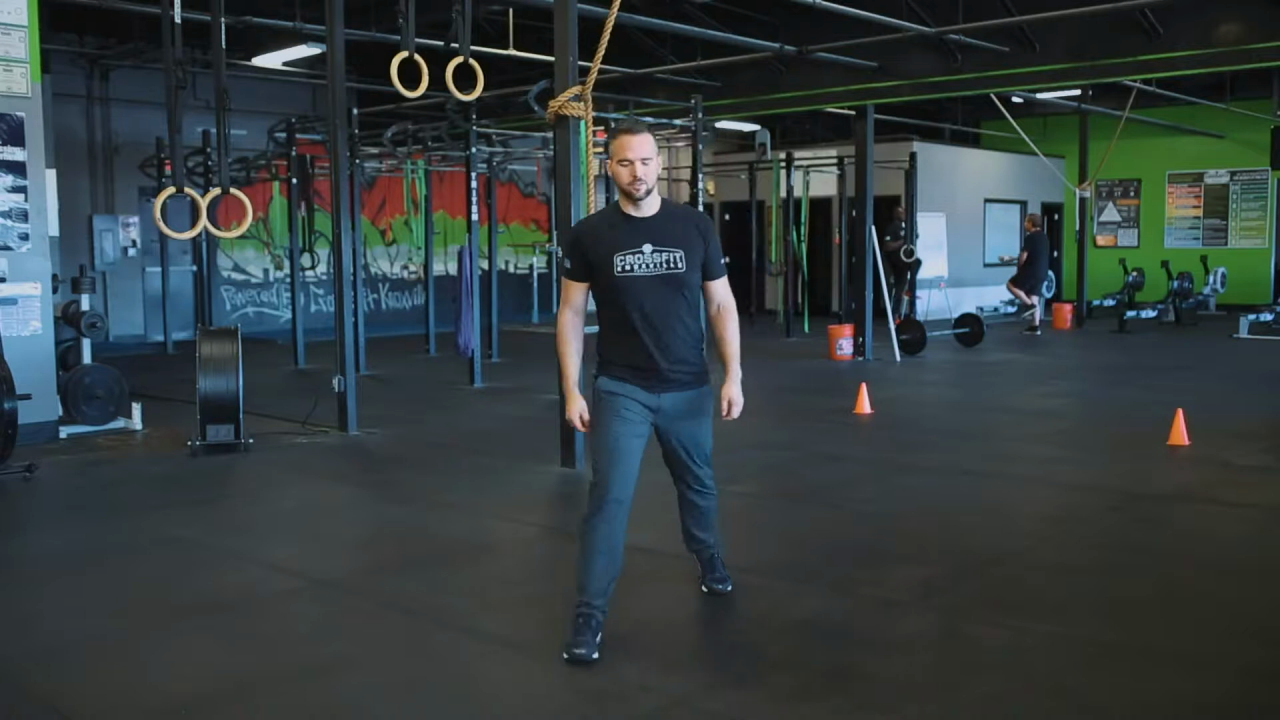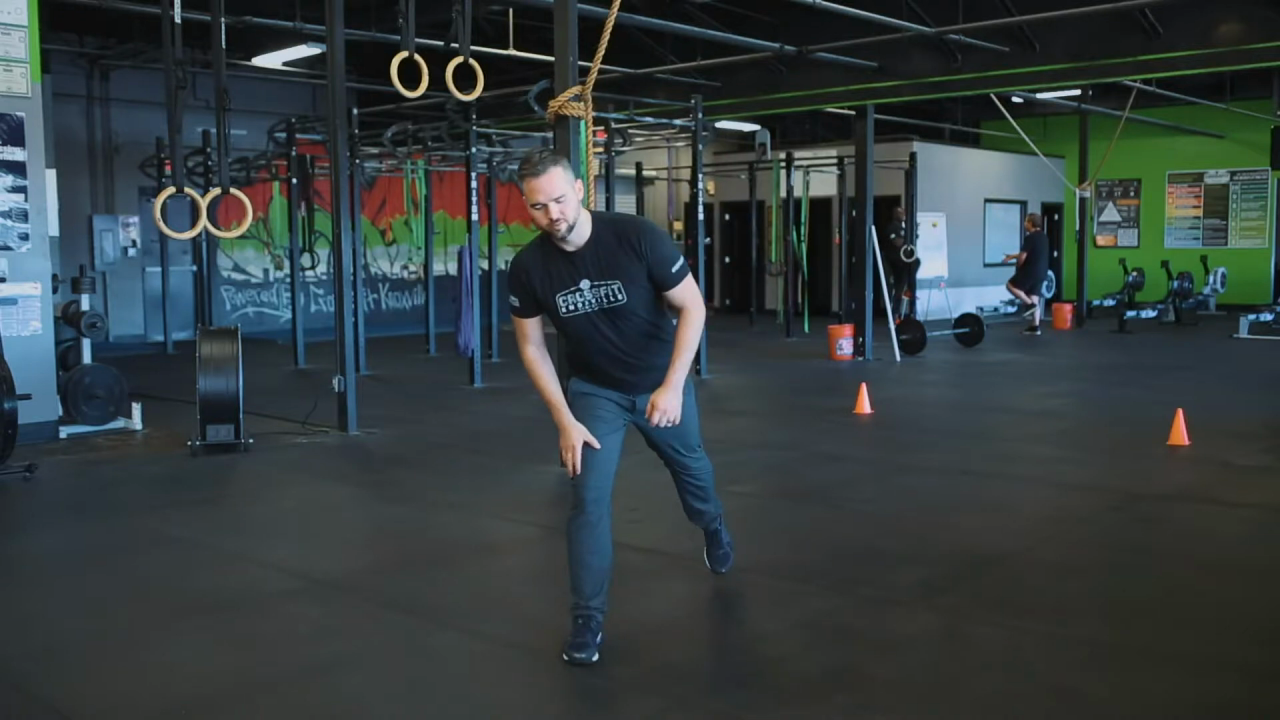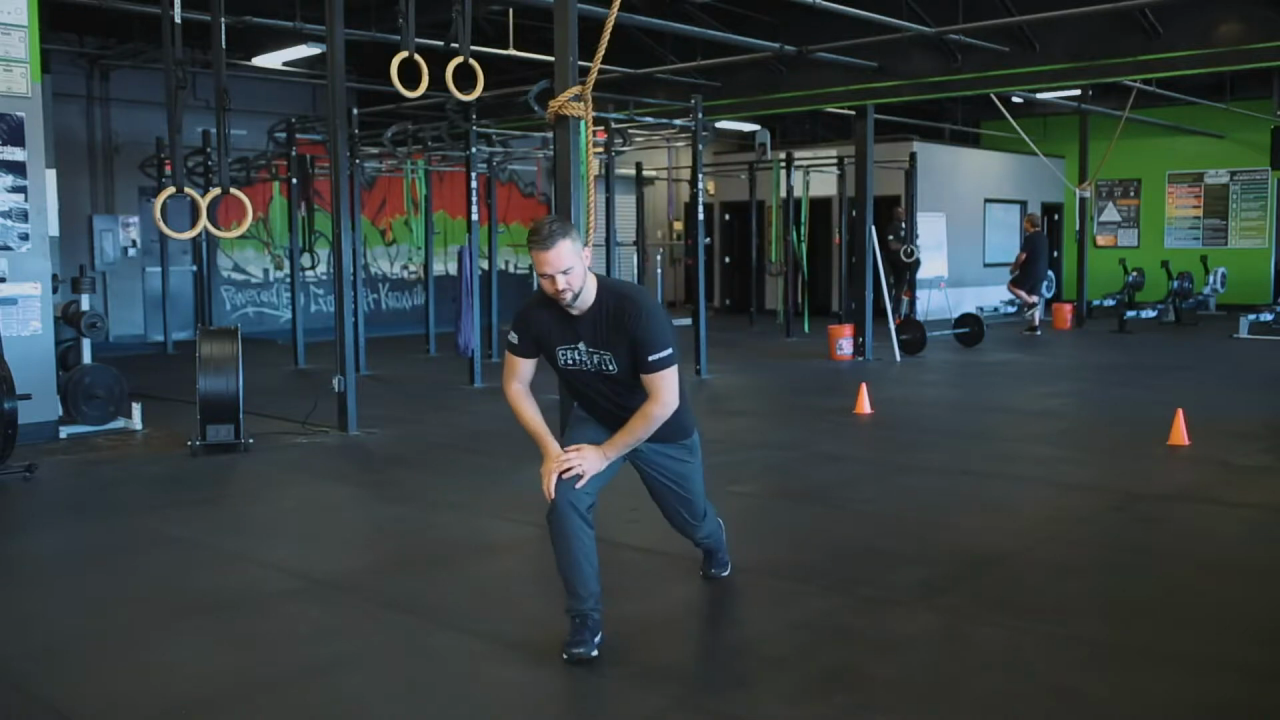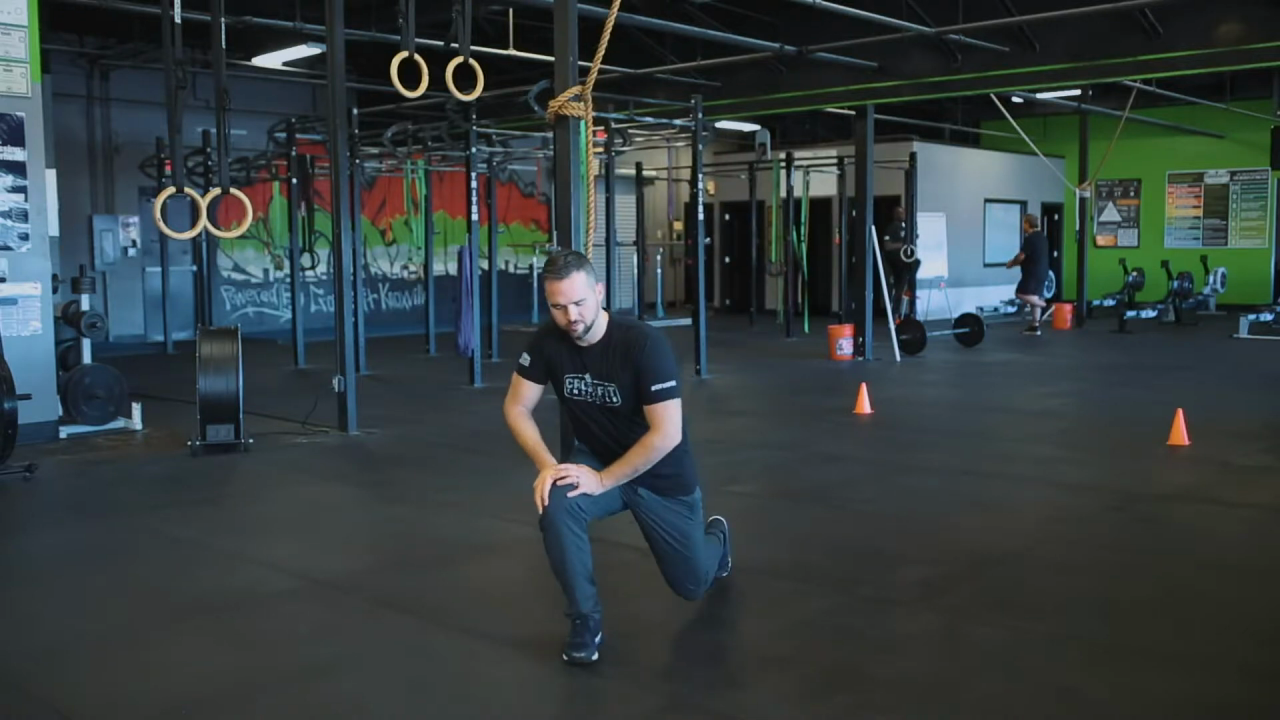
dt=0.4s
person 1, frame 1
left shoulder: (695, 227)
right shoulder: (589, 234)
left elbow: (720, 303)
right elbow: (571, 313)
left wrist: (733, 375)
right wrist: (571, 391)
left hip: (687, 388)
right hip: (620, 389)
left knee: (697, 484)
right knee: (609, 496)
left ankle: (707, 556)
right ankle: (588, 614)
person 1, frame 2
left shoulder: (637, 236)
right shoulder: (528, 267)
left elbow: (692, 306)
right elbow: (531, 345)
left wrist: (673, 385)
right wrist: (564, 419)
left hip: (660, 385)
right hip: (594, 389)
left knee: (689, 464)
right knee: (589, 498)
left ankle: (713, 526)
right ankle: (587, 616)
person 1, frame 3
left shoulder: (636, 308)
right shoulder: (534, 314)
left elbow: (665, 400)
right elbow: (516, 385)
left wrist: (605, 455)
right wrist: (550, 450)
left hip: (662, 427)
right hip: (594, 420)
left knee: (690, 522)
right knee: (564, 500)
left ankle: (713, 538)
right ankle: (585, 617)
person 1, frame 4
left shoulder: (644, 344)
right shoulder: (547, 342)
left elbow: (667, 435)
right elbow: (516, 408)
left wrist: (603, 481)
right wrist: (546, 465)
left hip: (662, 474)
right hip: (597, 459)
left knee: (691, 583)
right knee: (555, 504)
left ankle: (714, 537)
right ankle: (585, 619)
